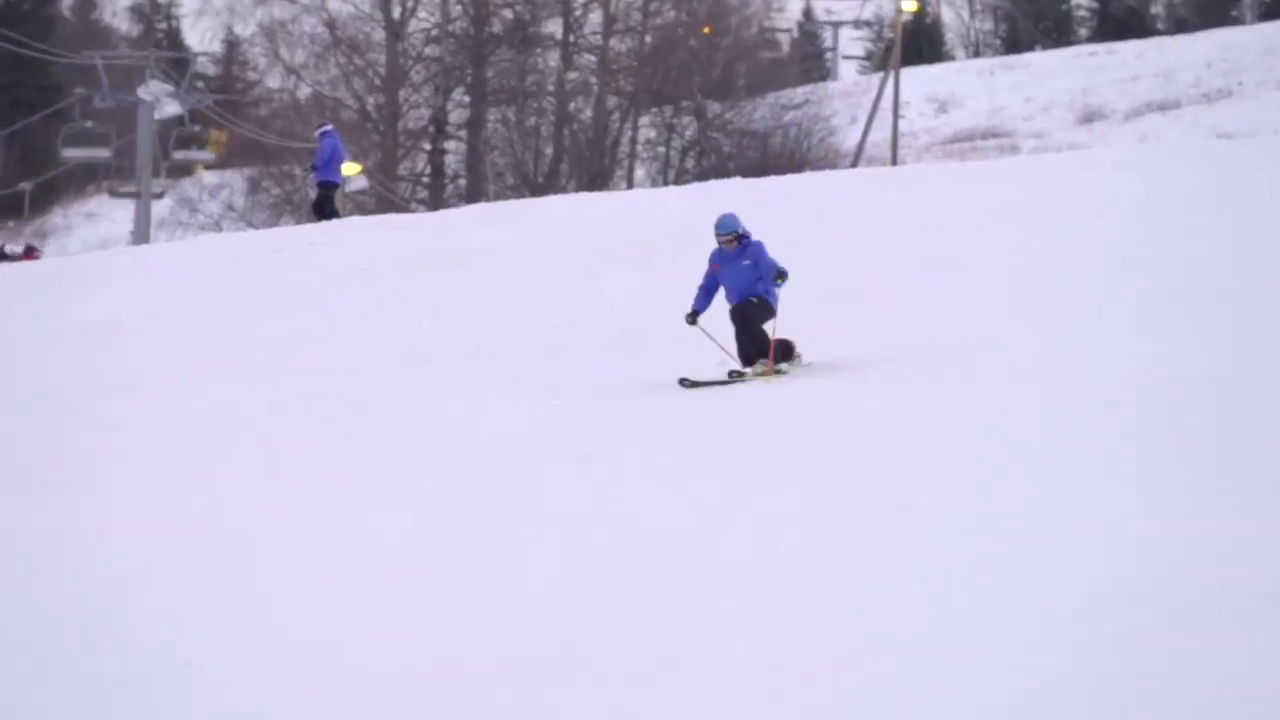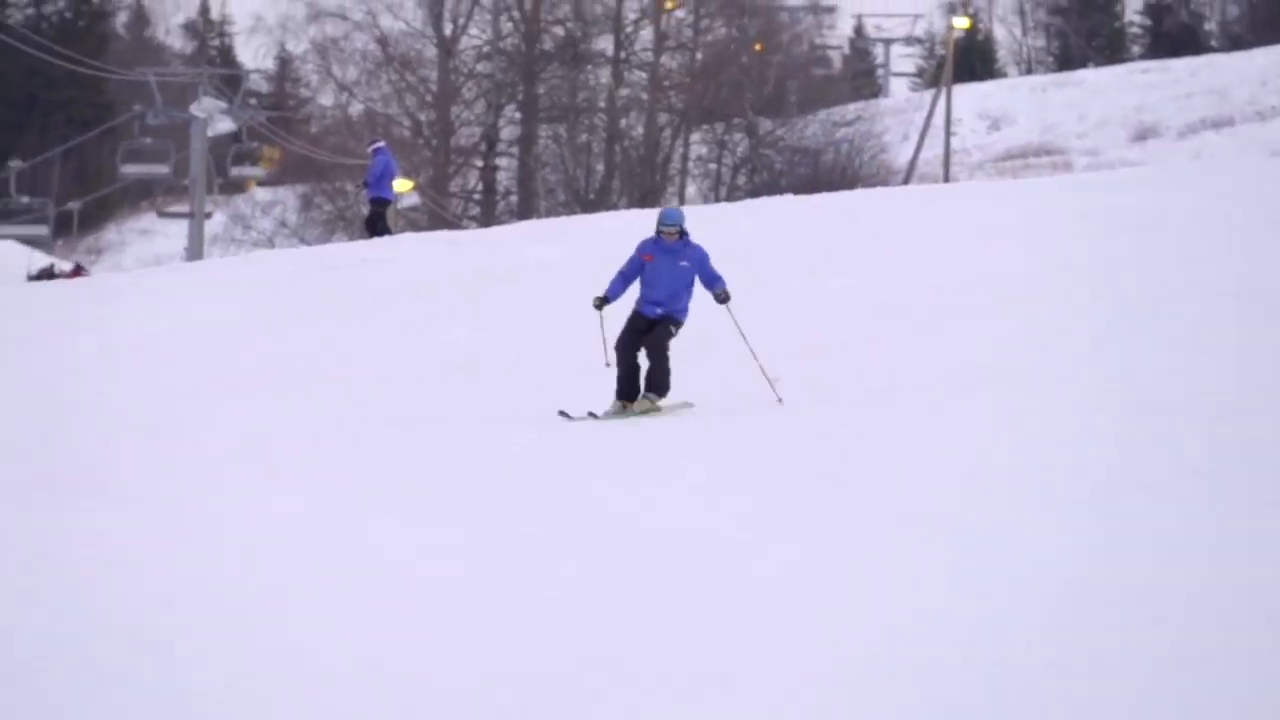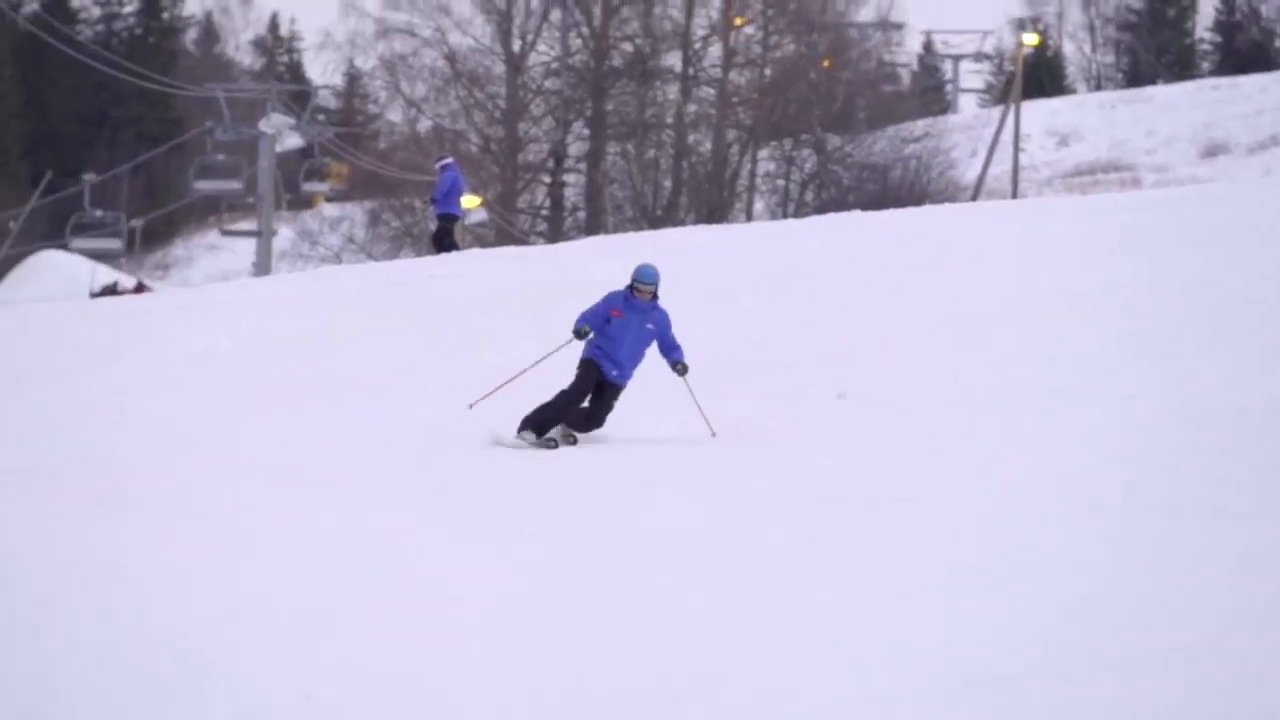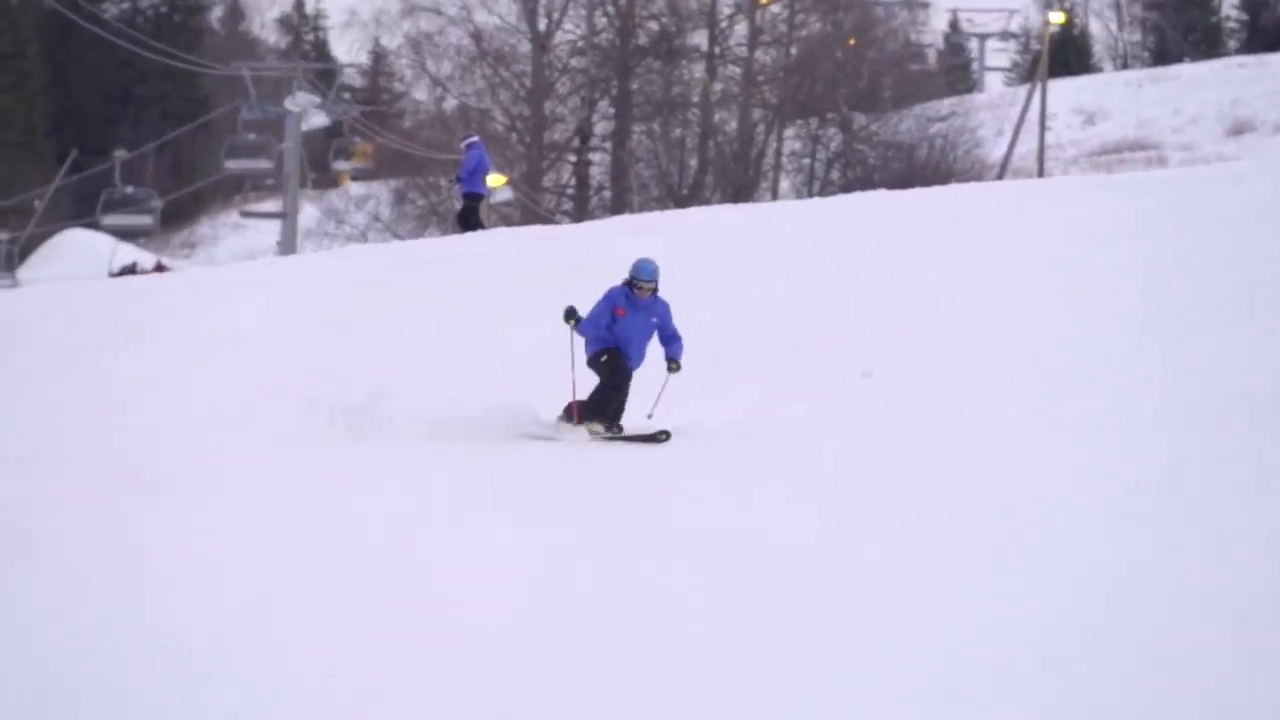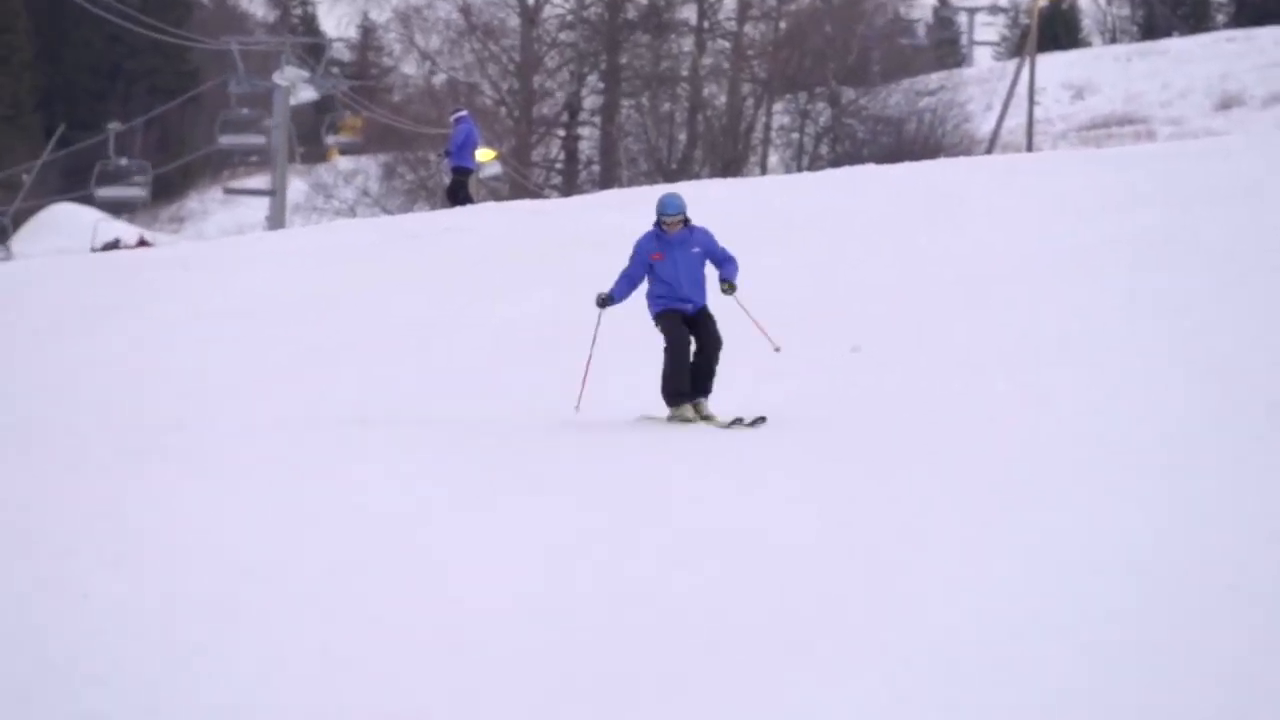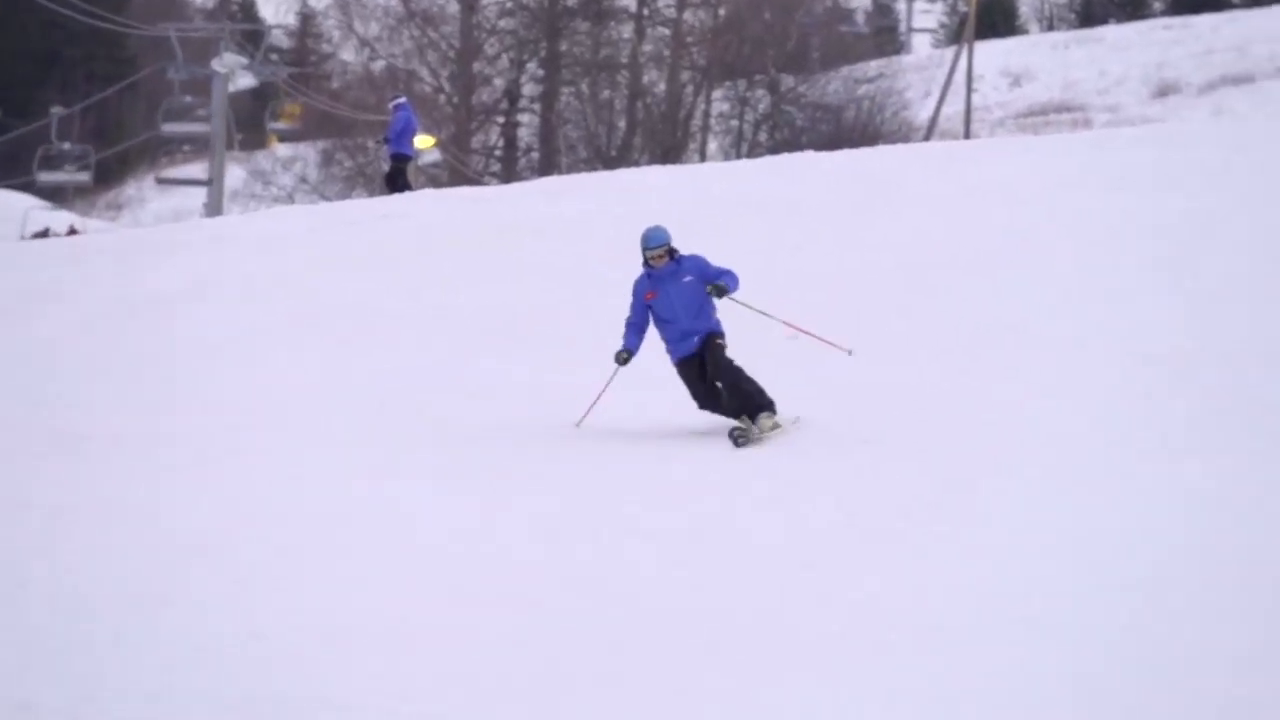
dt=0.3s
person 1, frame 1
left shoulder: (755, 249)
right shoulder: (717, 257)
left elbow: (771, 274)
right elbow: (708, 287)
left wrist: (780, 275)
right wrist: (696, 310)
left hip: (761, 300)
right hip: (741, 307)
left knee: (740, 314)
left ankle: (764, 360)
right ankle: (786, 351)
person 1, frame 2
left shoulder: (694, 253)
right shoulder: (647, 247)
left elbow: (711, 279)
right elbow: (626, 275)
left wrist: (720, 291)
right wrist: (607, 297)
left hip: (673, 314)
right hip: (645, 310)
left knee: (656, 347)
right knee: (624, 347)
left ankle: (652, 395)
right ankle: (625, 399)
person 1, frame 3
left shoulder: (660, 317)
right shoulder: (614, 300)
left elbow: (669, 346)
right elbow: (585, 319)
left wrist: (677, 361)
right wrist: (580, 330)
left hip: (619, 375)
right hip: (596, 358)
left knee: (592, 419)
right knee: (577, 393)
left ankle: (568, 426)
right ankle: (530, 429)
person 1, frame 4
left shoulder: (660, 308)
right shoulder: (614, 296)
left elbow: (671, 338)
right elbow: (589, 329)
left wrist: (673, 357)
right wrist: (575, 321)
left hip: (625, 365)
right hip: (603, 350)
left knee: (610, 419)
right knee: (620, 371)
left ankle: (574, 412)
right ankle: (591, 417)
person 1, frame 5
left shoulder: (700, 236)
right shoulder: (647, 243)
left elbow: (725, 260)
right elbow: (630, 278)
left wrist: (728, 278)
right wrist: (610, 297)
left hip: (696, 306)
right hip: (665, 307)
left knee: (711, 341)
right knee: (679, 344)
left ankle: (699, 399)
right ankle: (679, 403)
person 1, frame 6
left shoulder: (693, 265)
right shoulder: (643, 285)
left elbow: (727, 277)
right elbow: (636, 324)
left wrist: (722, 286)
right wrist: (628, 349)
left hip: (709, 334)
right hip: (682, 348)
left knee: (720, 367)
right knee: (708, 399)
left ankle: (763, 413)
right ankle: (744, 414)
